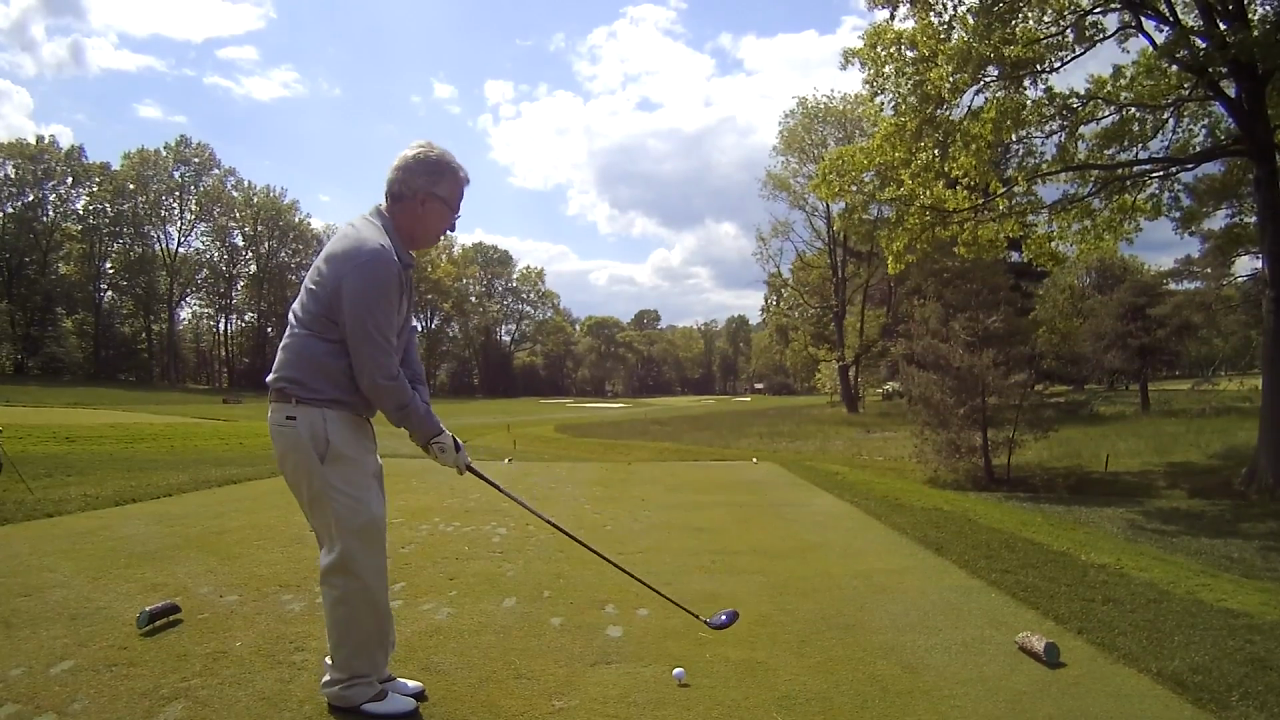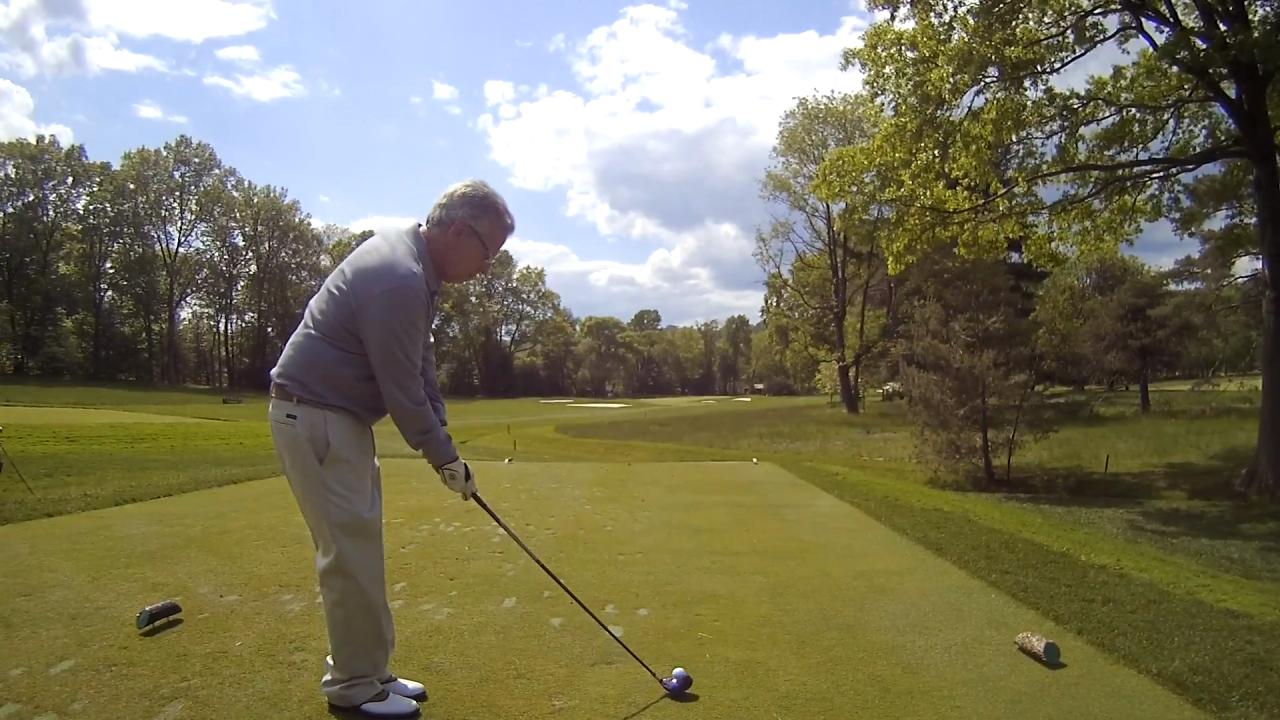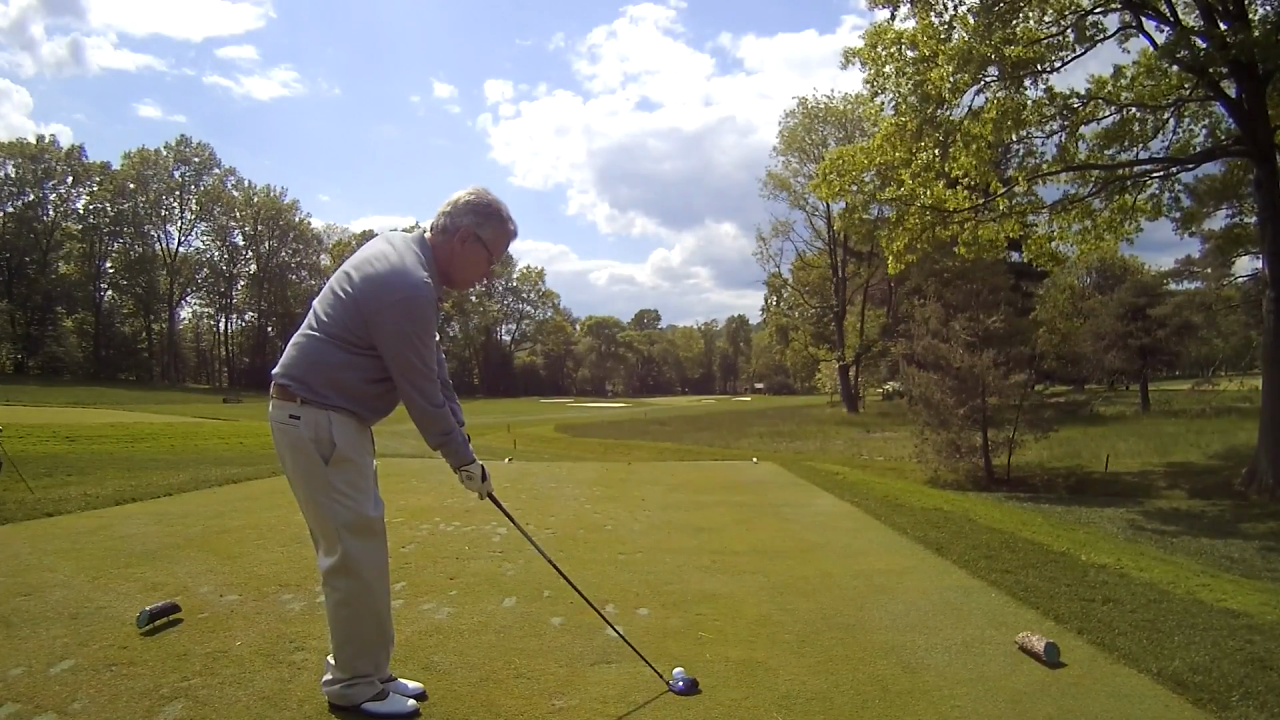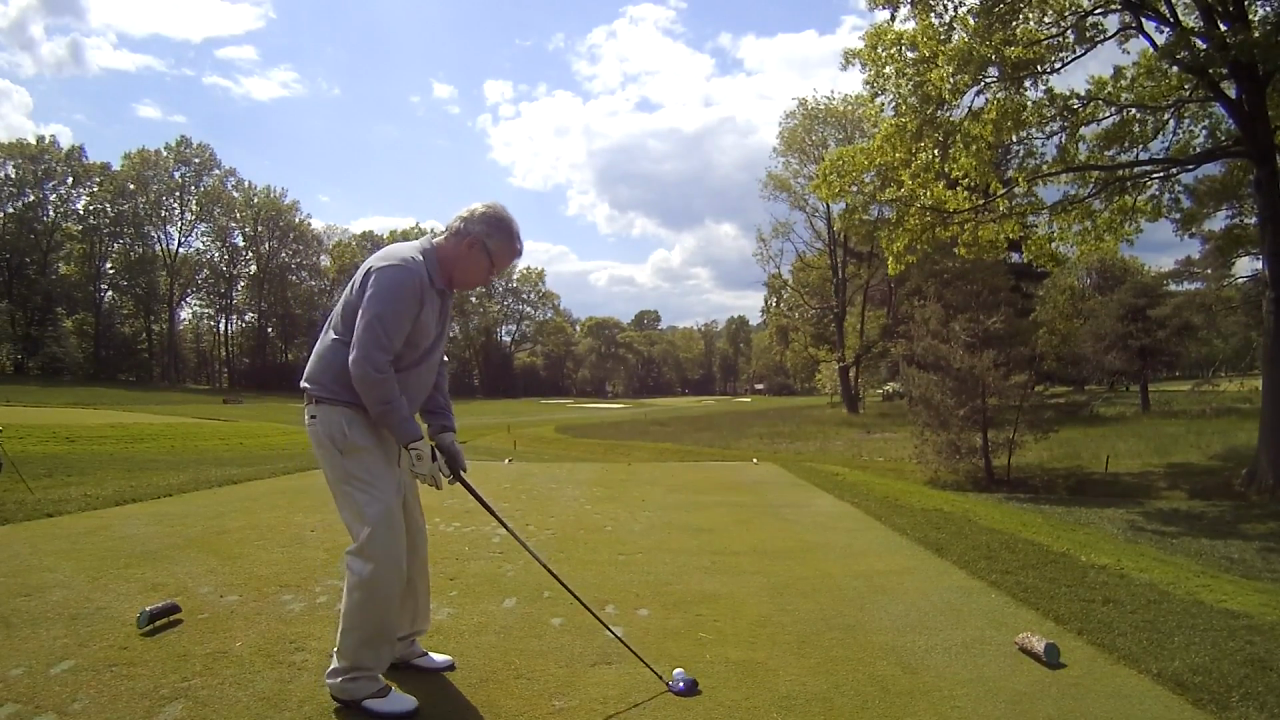
dt=1s
person 1, frame 1
left shoulder: (382, 248)
right shoulder: (372, 258)
left elbow: (401, 347)
right elbow: (379, 374)
left wrist: (429, 418)
right wrist: (427, 431)
left hip: (335, 415)
right hip: (314, 416)
left knee: (360, 544)
right knee: (354, 548)
left ankle: (365, 668)
person 1, frame 2
left shoulder: (412, 259)
right shoulder: (398, 280)
left elbow: (421, 366)
right elbow: (402, 390)
left wrist: (443, 441)
right wrist: (444, 457)
left hip: (337, 414)
right hip: (314, 415)
left knee: (360, 545)
right knee: (351, 550)
left ankle: (365, 670)
person 1, frame 3
left shoulder: (405, 250)
right shoulder: (408, 287)
left elbow: (431, 365)
right elbow: (421, 392)
left wrist: (461, 436)
right wrist: (463, 459)
left hip: (330, 414)
right hip: (315, 416)
left knee: (360, 544)
right knee: (354, 549)
left ankle: (365, 669)
person 1, frame 4
left shoulder: (436, 284)
right shoulder: (401, 272)
left elbow: (430, 367)
right elbow: (366, 366)
left wrist: (443, 430)
right wrist: (414, 440)
left hip: (378, 420)
right hip: (344, 416)
left knee: (408, 538)
right knee: (381, 540)
left ankle: (400, 643)
right ankle: (354, 676)
